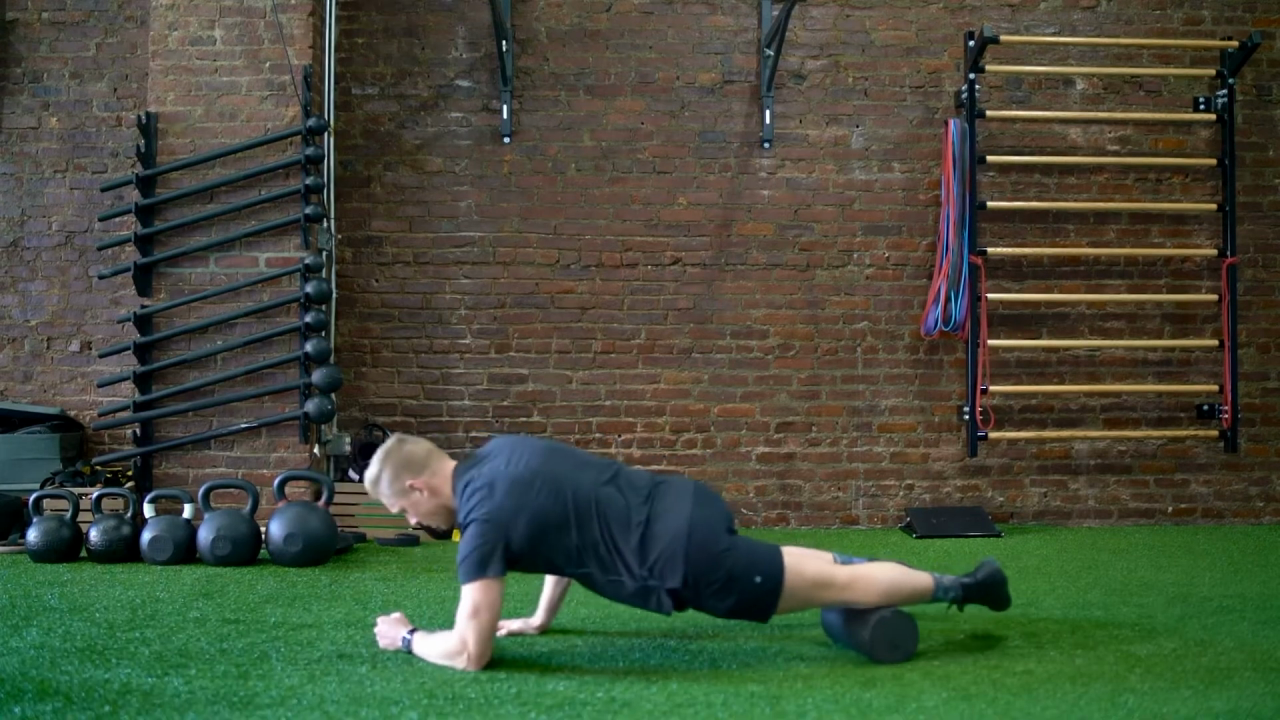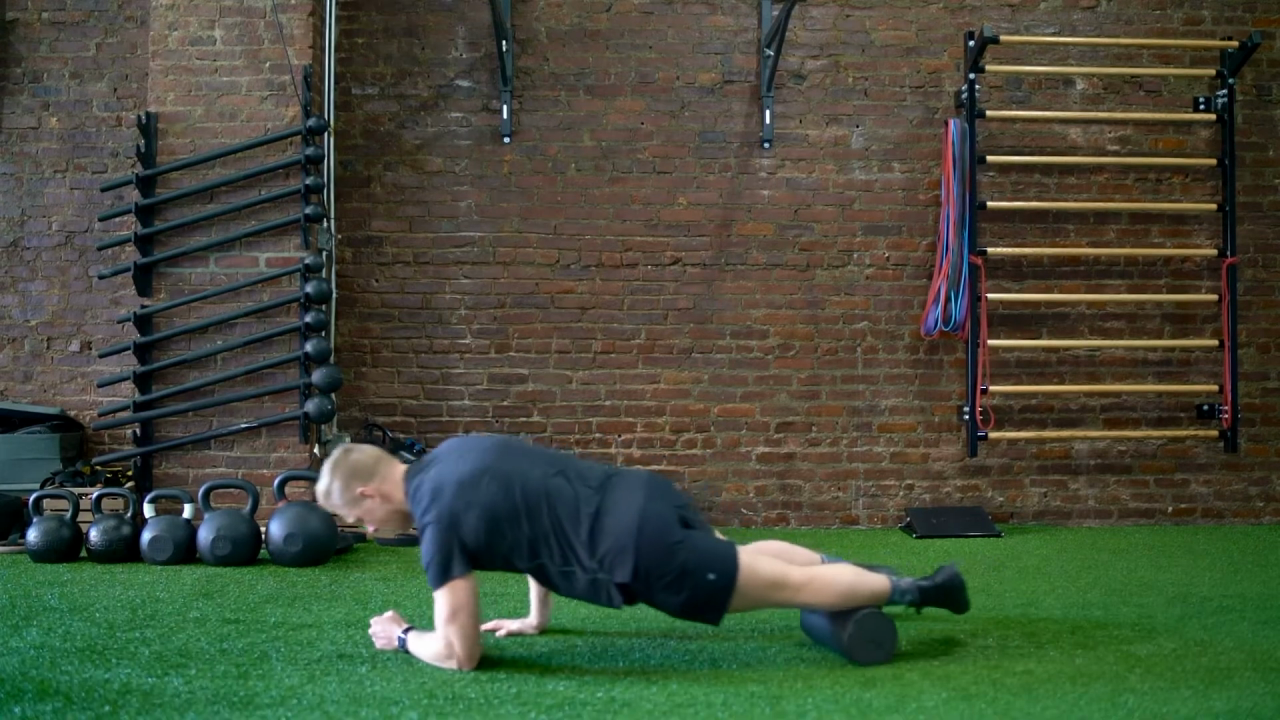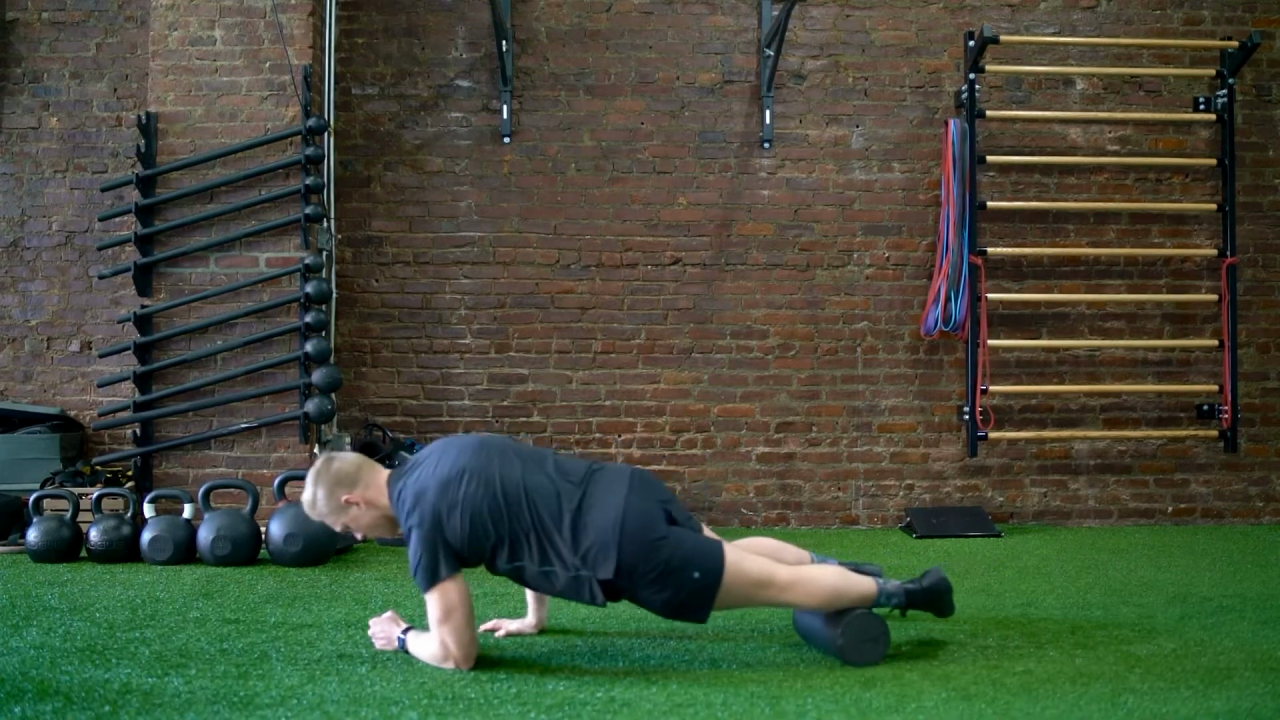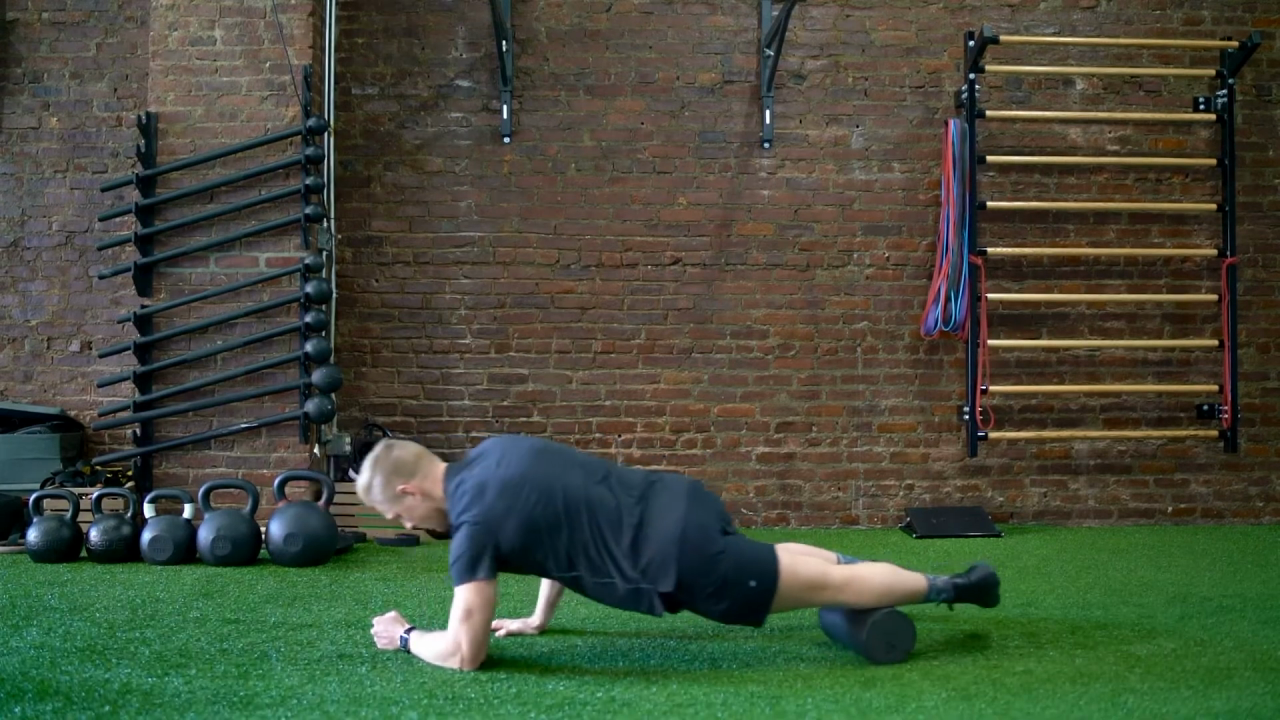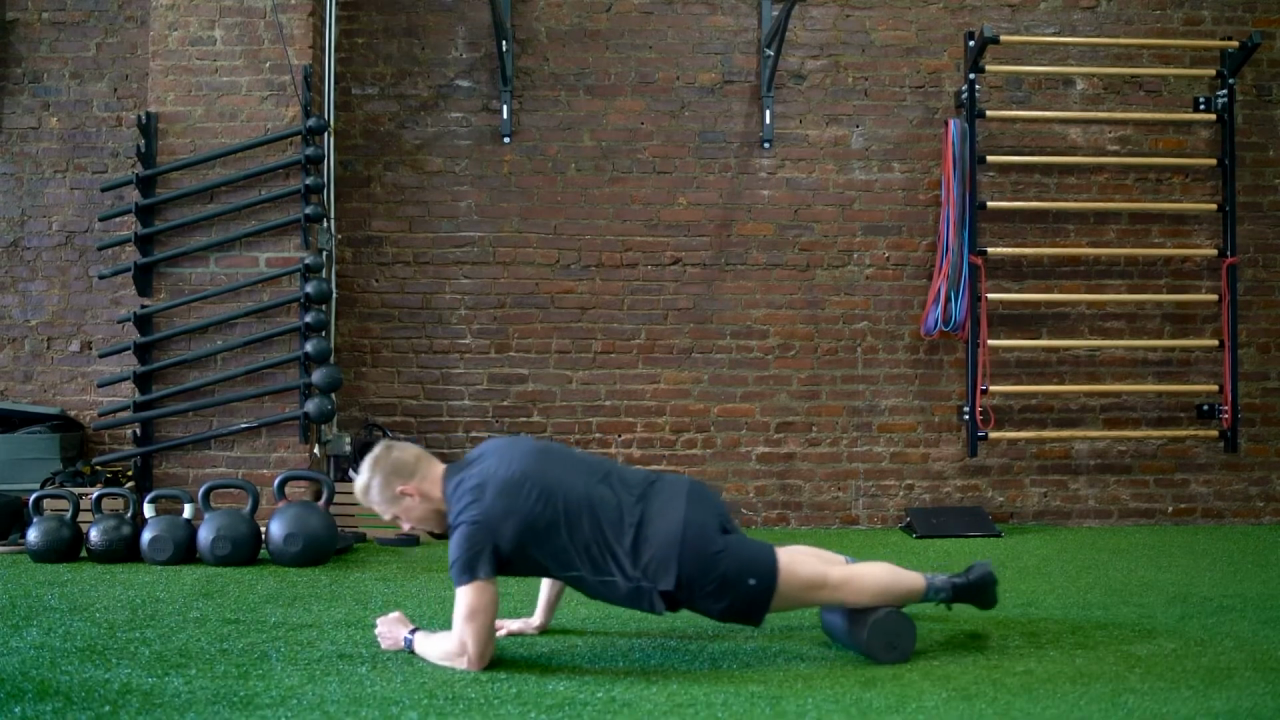
dt=0.4s
person 1, frame 1
left shoulder: (483, 517)
right shoulder: (499, 454)
left elbow: (469, 653)
left wrist: (407, 639)
right wrist: (539, 619)
left hip: (682, 557)
right hip: (680, 505)
left knee: (831, 592)
right knee: (767, 559)
left ankle: (963, 585)
right ankle: (856, 563)
person 1, frame 2
left shoulder: (440, 518)
right shoulder: (454, 455)
left elbow: (460, 653)
left wrist: (402, 637)
right wrist: (536, 617)
left hip: (637, 550)
right hip: (641, 497)
left knee: (787, 588)
right knee: (739, 553)
left ankle: (918, 589)
right ankle: (847, 569)
person 1, frame 3
left shoulder: (423, 520)
right shoulder: (437, 460)
left elbow: (457, 654)
left wrist: (400, 636)
right wrist: (533, 618)
left hip: (623, 544)
right hip: (626, 491)
left knee: (772, 584)
right knee: (729, 550)
left ankle: (902, 592)
right ankle: (845, 569)
person 1, frame 4
left shoulder: (474, 520)
right shoulder: (493, 453)
left elbow: (464, 654)
left wrist: (403, 636)
right wrist: (536, 619)
left hip: (677, 557)
right hip: (676, 503)
left knee: (821, 587)
right knee: (765, 558)
left ankle: (952, 586)
right ankle: (856, 563)
person 1, frame 5
left shoulder: (473, 522)
right shoulder: (492, 455)
left elbow: (470, 653)
left wrist: (409, 638)
right wrist: (538, 618)
left hip: (678, 556)
right hip: (677, 502)
left knee: (820, 586)
right knee: (772, 556)
left ankle: (952, 585)
right ankle: (860, 566)
